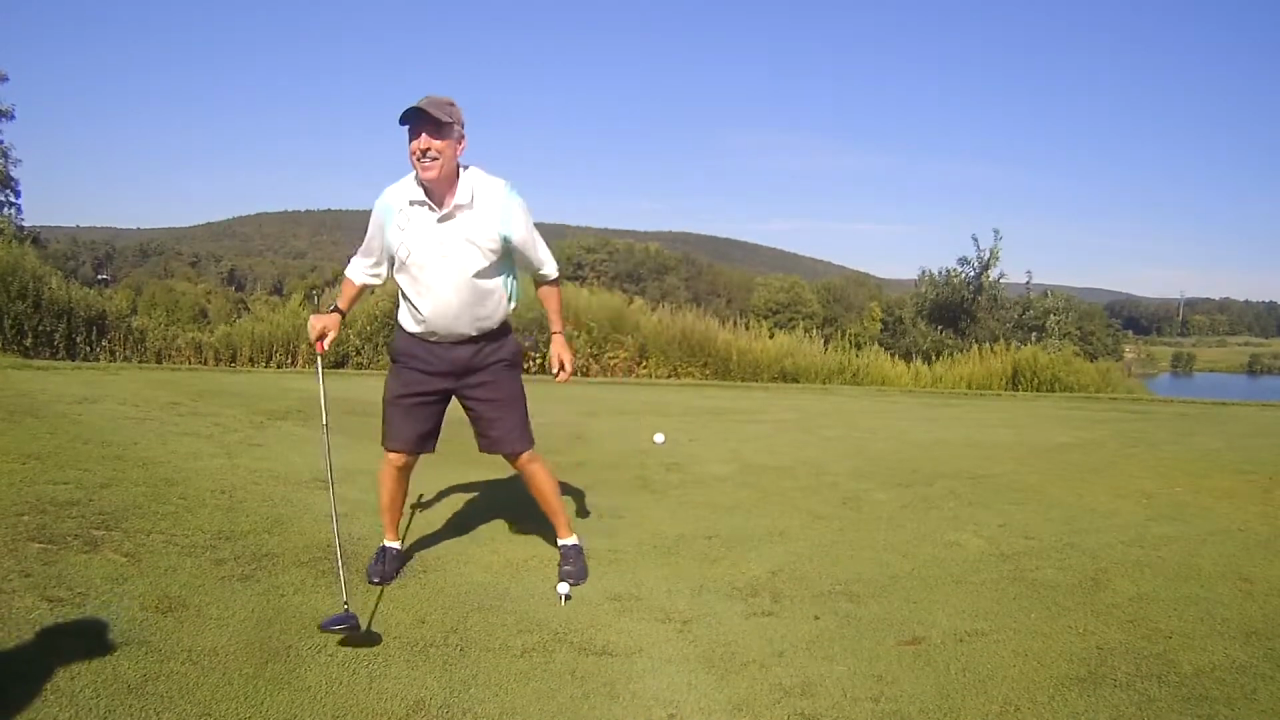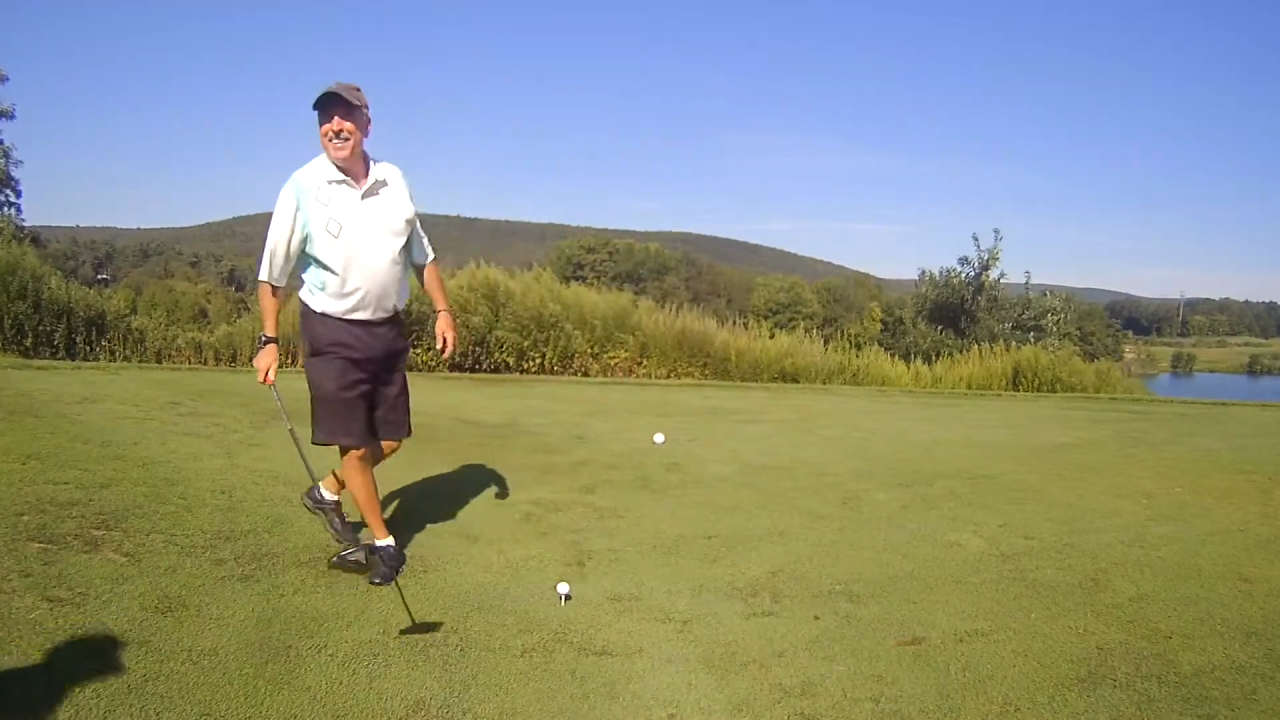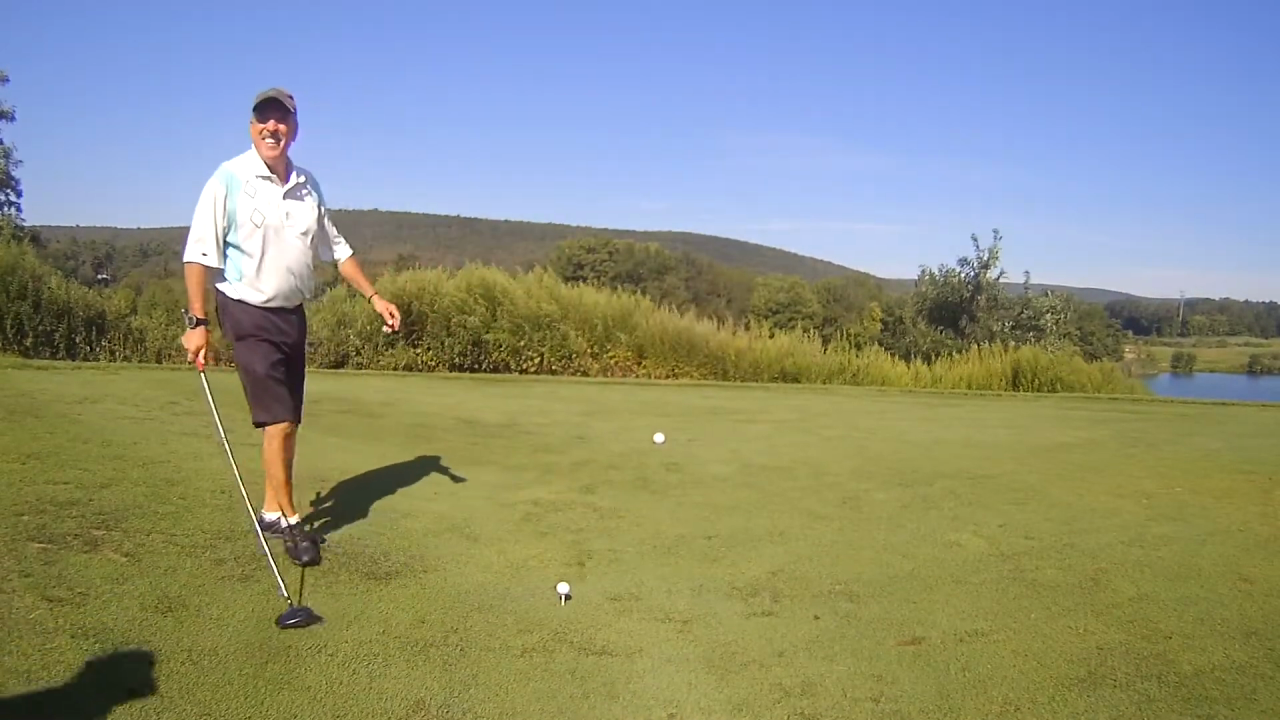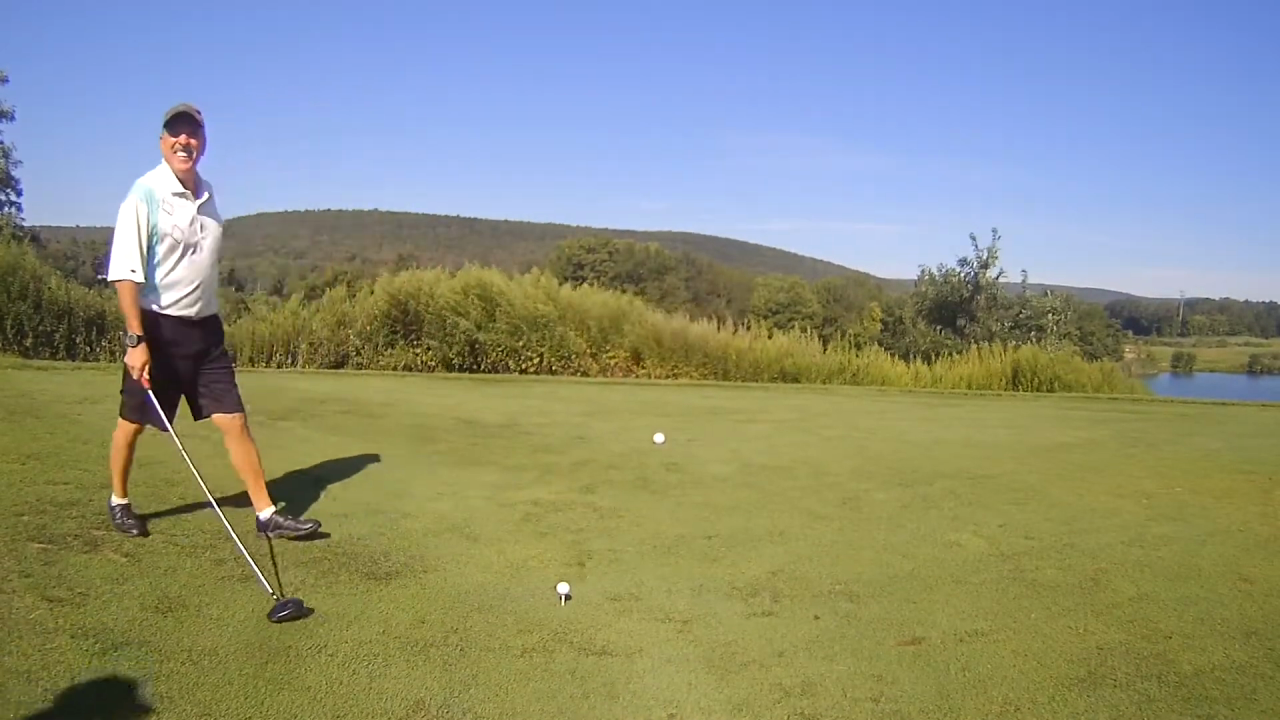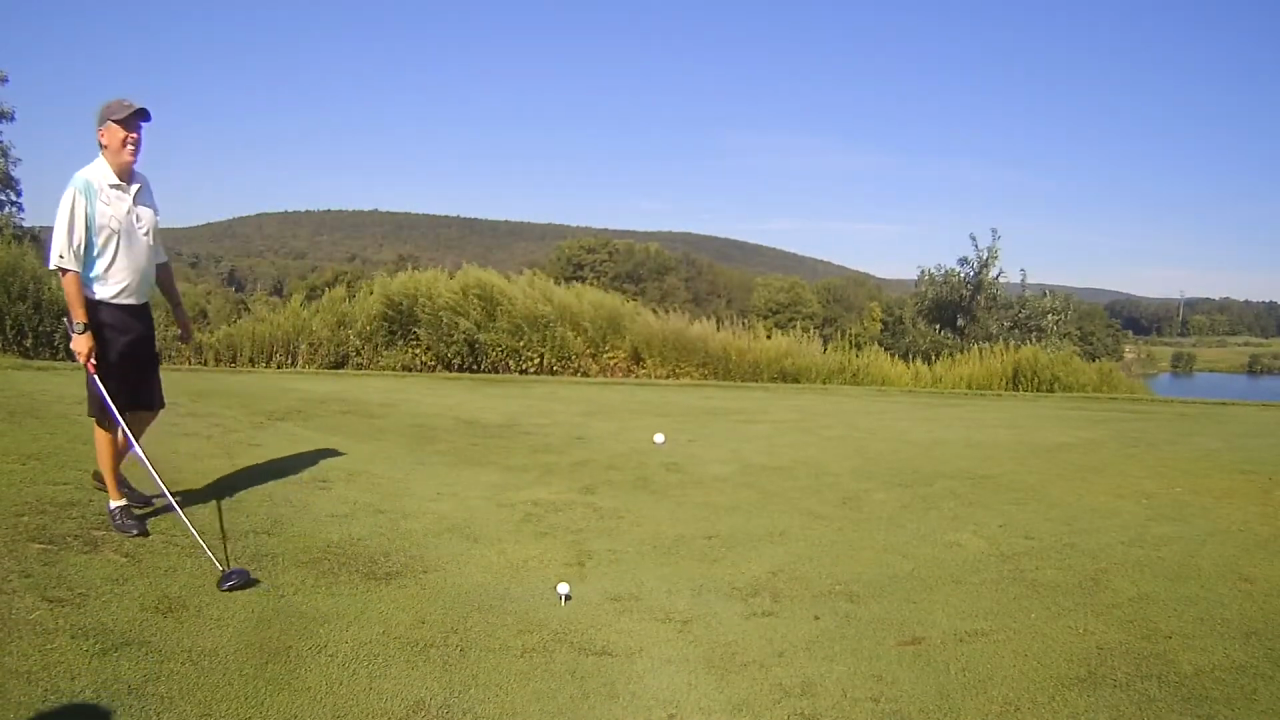
dt=0.4s
person 1, frame 1
left shoulder: (498, 199)
right shoulder: (392, 202)
left elbow: (545, 270)
right elbow: (367, 264)
left wrist: (557, 335)
right wrist: (336, 313)
left hip: (488, 349)
right hip: (418, 349)
left knee: (521, 454)
right knee: (397, 456)
left ankle: (567, 540)
right ankle: (391, 543)
person 1, frame 2
left shoulder: (396, 181)
right shoulder: (302, 188)
left elbow: (421, 254)
right elbow: (272, 272)
left wrist: (442, 310)
right wrist: (269, 340)
left hip: (388, 330)
right hip: (332, 333)
left knee: (390, 440)
right knee: (354, 447)
left ankle: (326, 494)
right ankle: (382, 540)
person 1, frame 3
left shoulder: (308, 185)
right shoulder: (229, 179)
left elbow: (336, 248)
right elbow: (198, 255)
left wrist: (375, 297)
right wrist: (196, 322)
left hip: (292, 316)
right hip: (248, 316)
left knee: (283, 423)
right knee: (277, 422)
left ankle: (273, 513)
right ankle: (286, 517)
person 1, frame 4
left shoulder: (208, 194)
right shoulder: (144, 194)
right elbow: (125, 273)
right wrist: (135, 338)
left hip: (204, 326)
right hip: (160, 328)
left knee: (233, 420)
right knee: (135, 420)
left ankle: (266, 512)
right ankle: (119, 500)
person 1, frame 5
left shoulder: (142, 186)
right shoulder: (84, 187)
left elbow: (157, 257)
right elbow: (66, 262)
left wrist: (178, 310)
right wrist: (80, 327)
left hip: (138, 314)
right hip: (101, 316)
left knee: (147, 409)
right knee: (107, 416)
left ankle: (107, 473)
right ankle: (117, 502)
